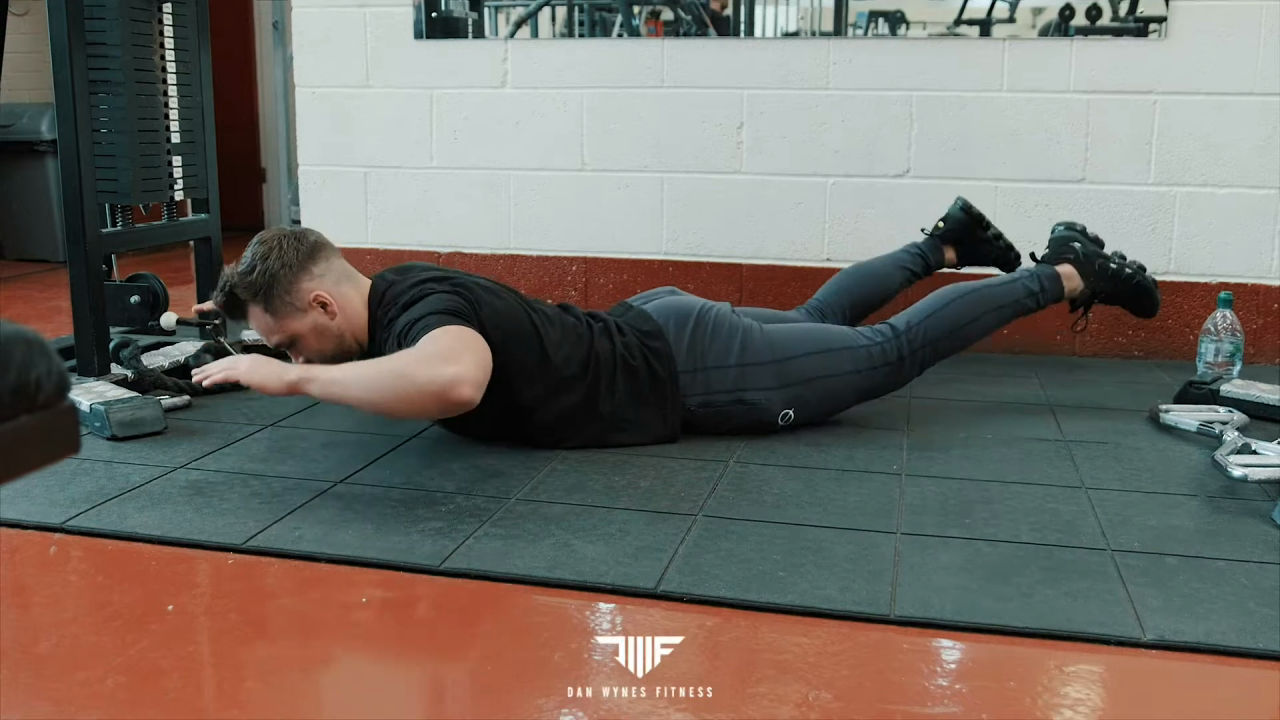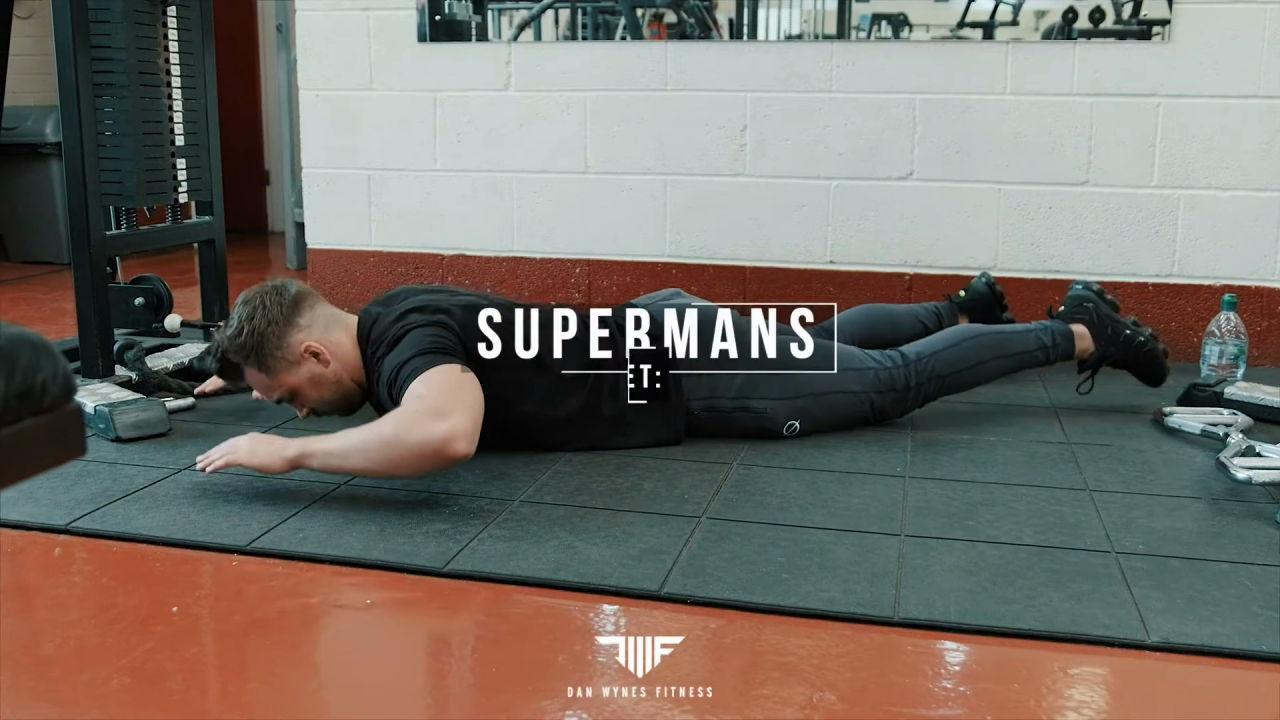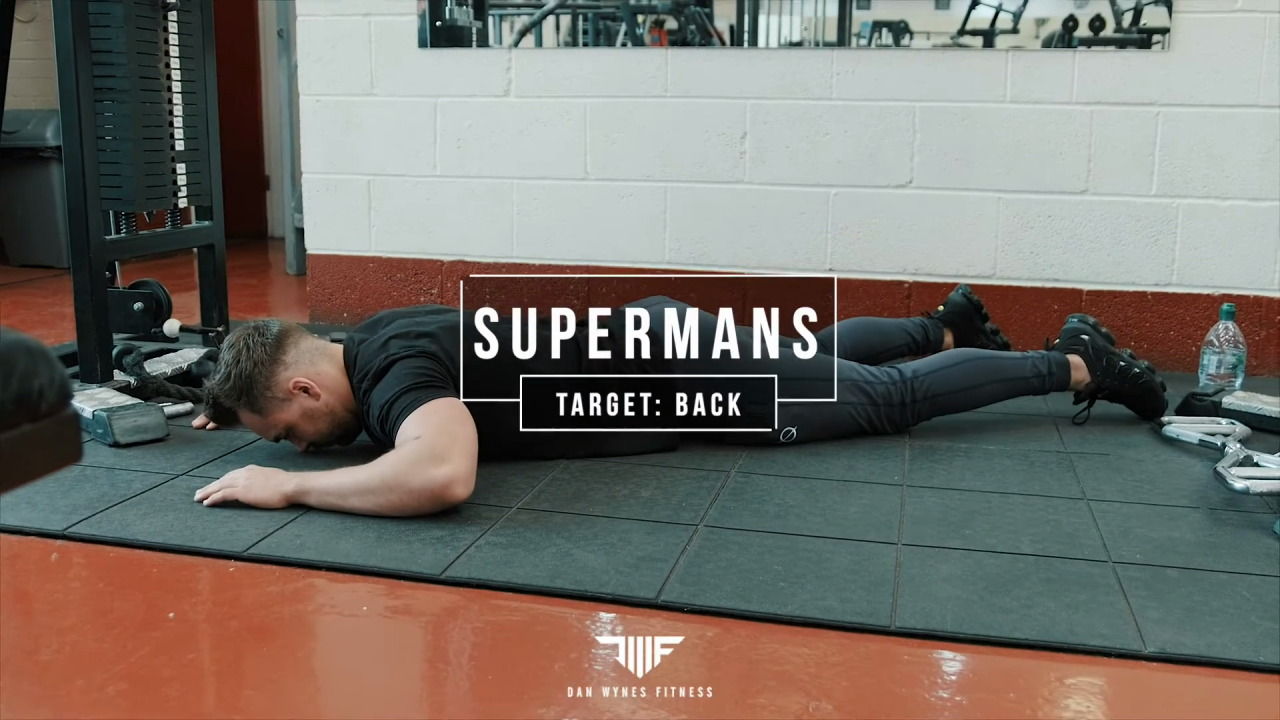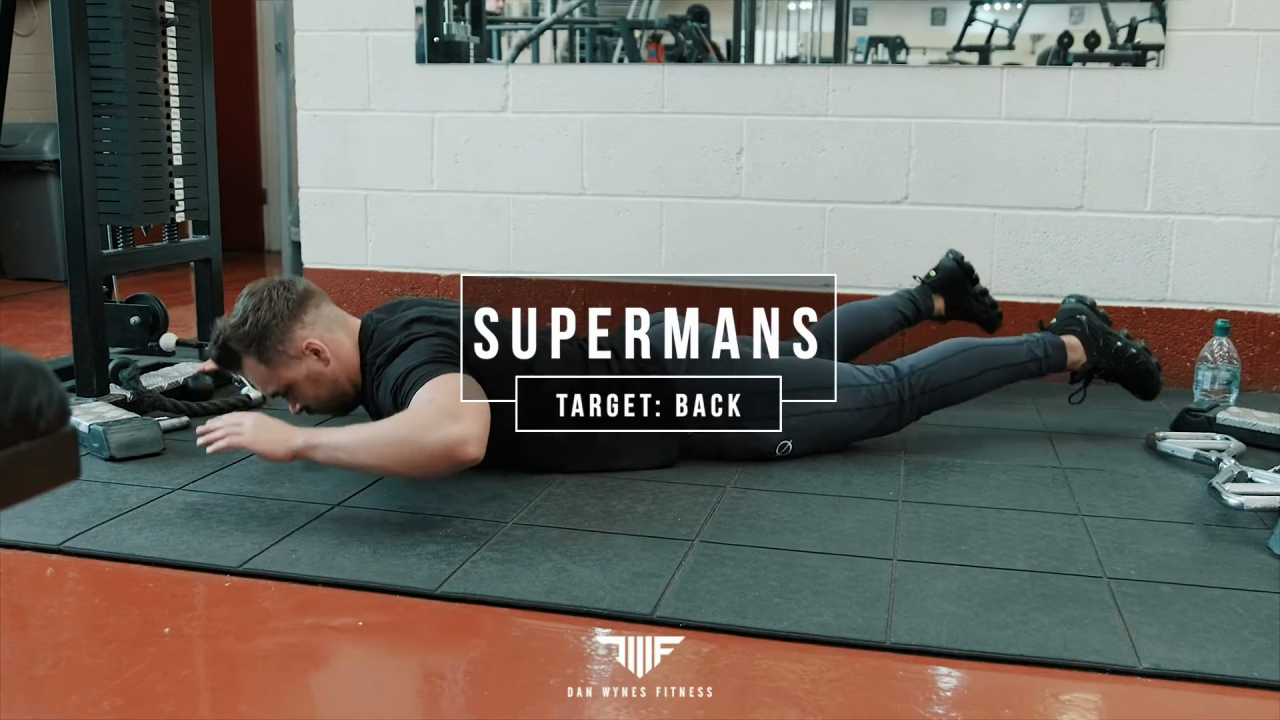
dt=0.7s
person 1, frame 1
left shoulder: (417, 305)
right shoulder: (388, 292)
left elbow: (457, 382)
left wrist: (289, 378)
right wrist: (258, 300)
left hip: (686, 374)
right hip: (651, 331)
left knee: (891, 355)
right knee: (816, 322)
left ankle: (1067, 273)
right ankle: (948, 243)
person 1, frame 2
left shoulder: (407, 344)
right shoulder: (381, 323)
left elbow: (446, 434)
left wrist: (290, 449)
right wrist: (252, 363)
left hip: (684, 373)
right hip: (655, 332)
left knee: (890, 382)
right knee: (817, 347)
left ankle: (1080, 333)
right ankle: (964, 310)
person 1, frame 3
left shoulder: (395, 374)
right shoulder: (368, 342)
left elbow: (443, 477)
left wrist: (289, 486)
right wrist: (241, 402)
left hip: (679, 378)
right hip: (648, 337)
left knee: (886, 399)
right knee: (810, 356)
left ankle: (1077, 363)
right ankle: (946, 329)
person 1, frame 4
left shoulder: (406, 358)
right shoulder: (380, 329)
left elbow: (457, 439)
left wrist: (292, 439)
right wrist: (257, 350)
right hip: (651, 356)
left knee: (886, 394)
right knee: (808, 355)
left ankle: (1073, 346)
right ankle: (936, 293)
